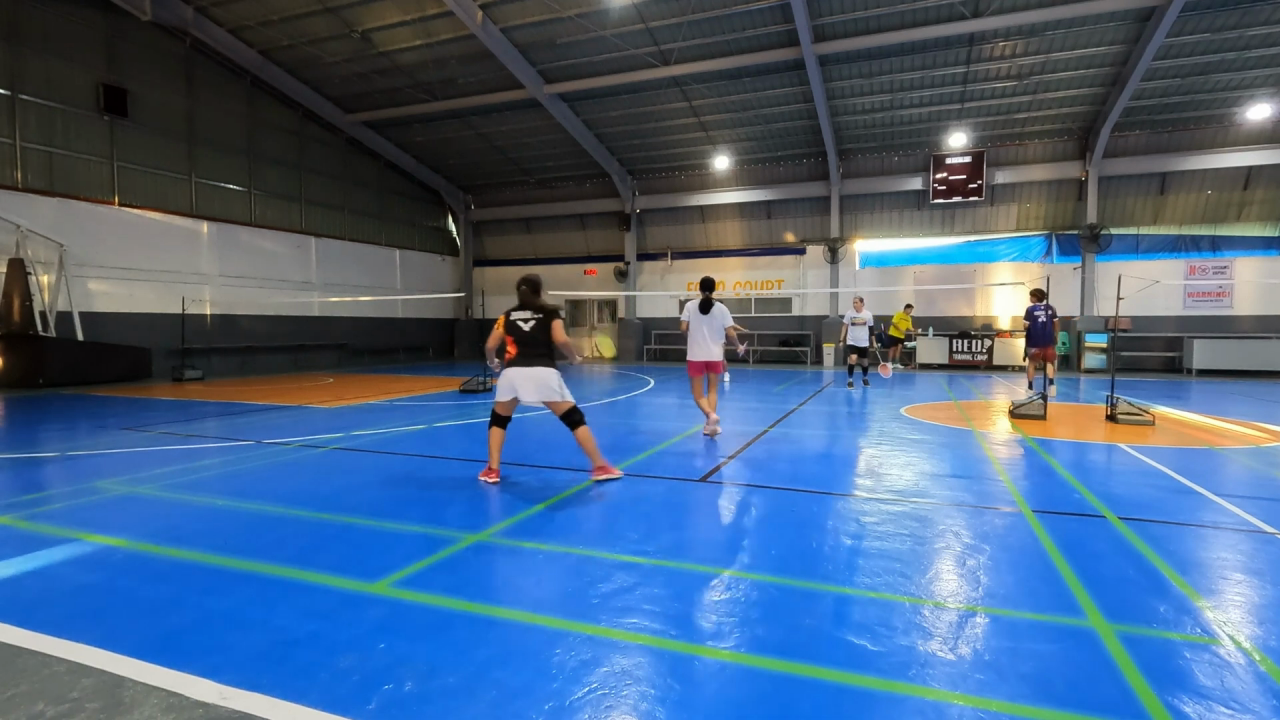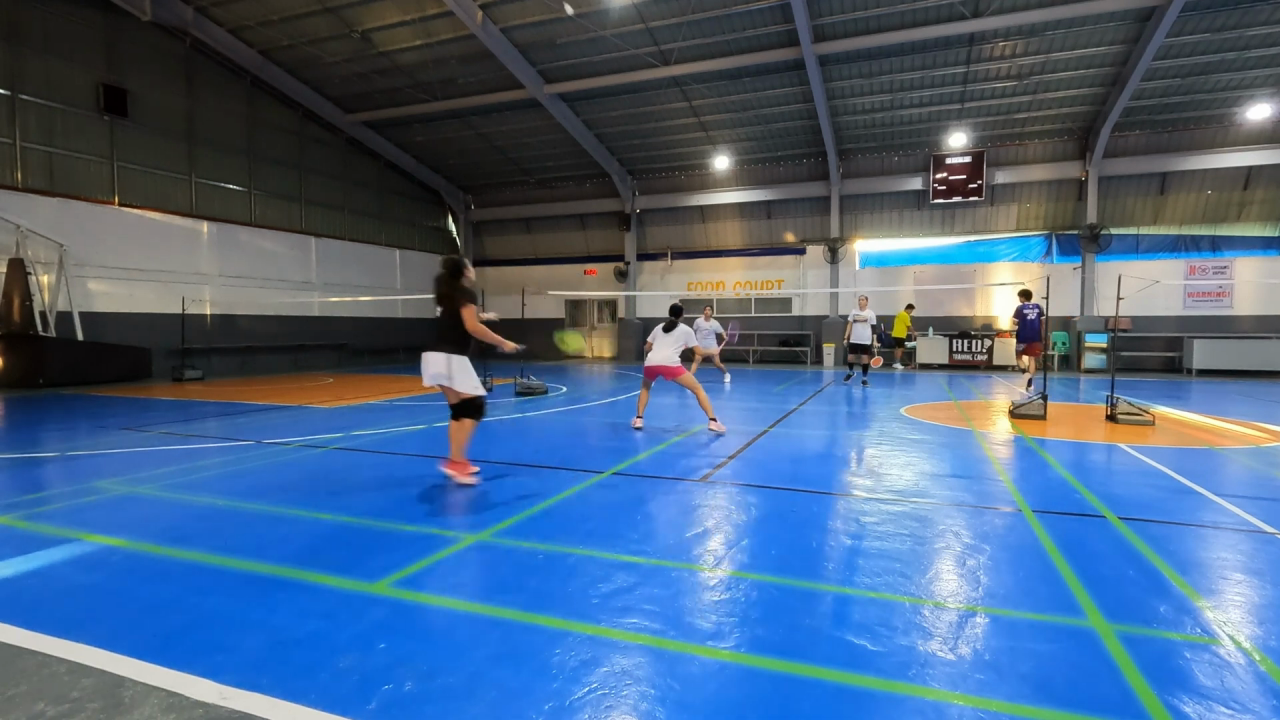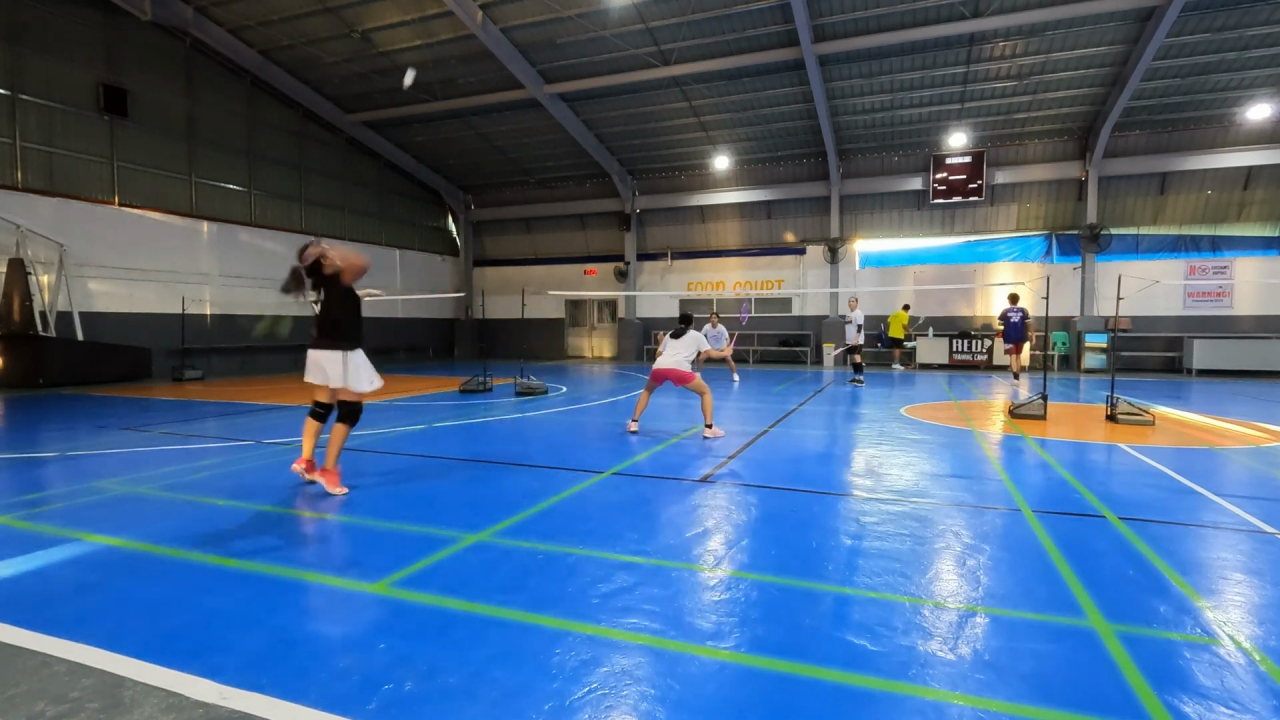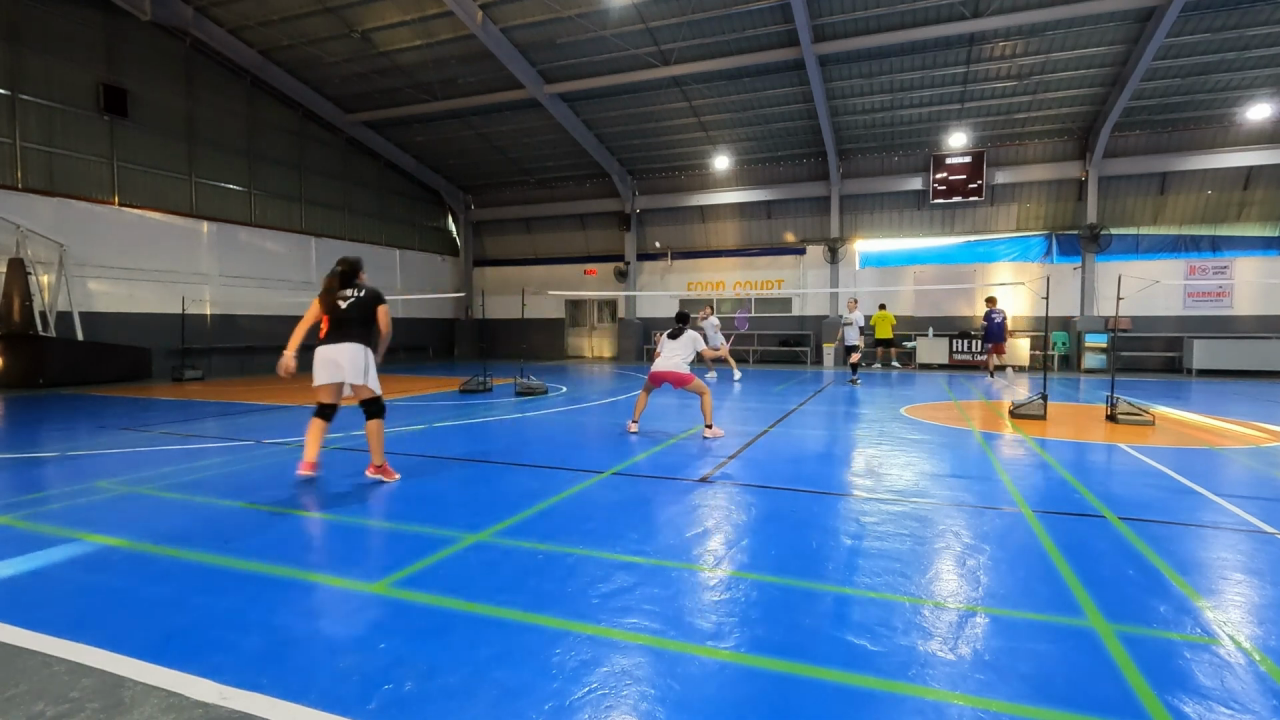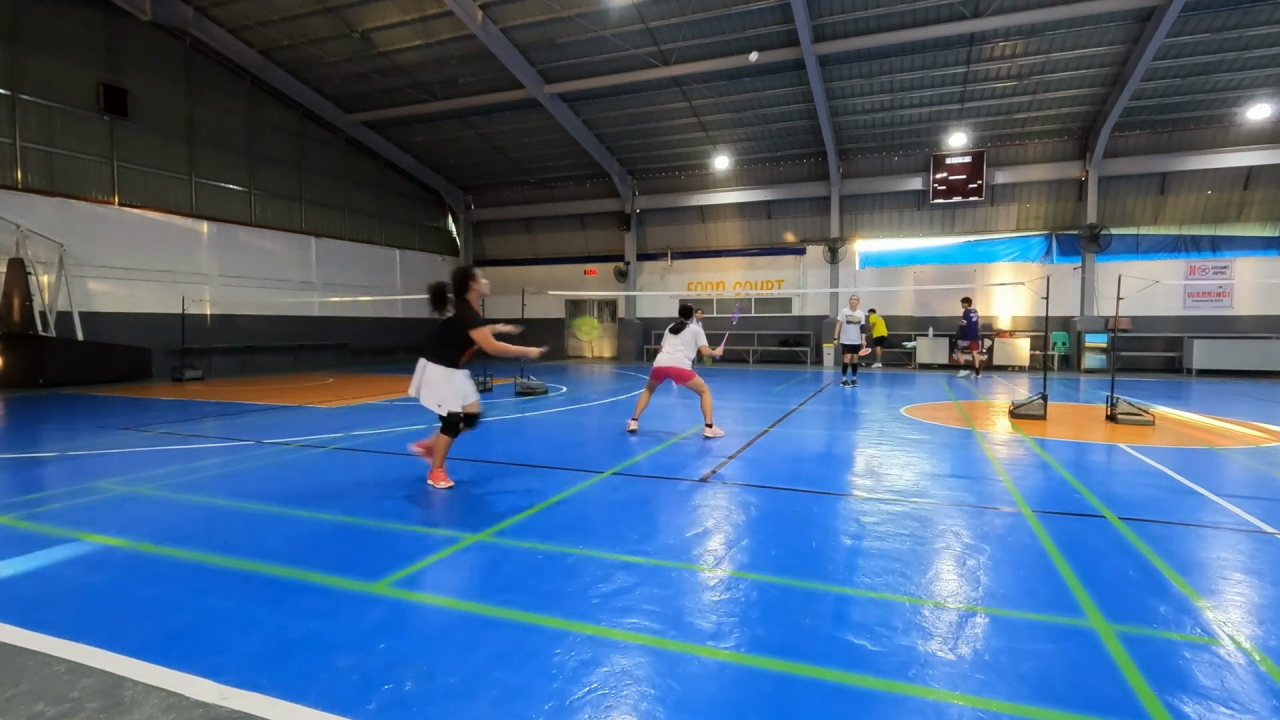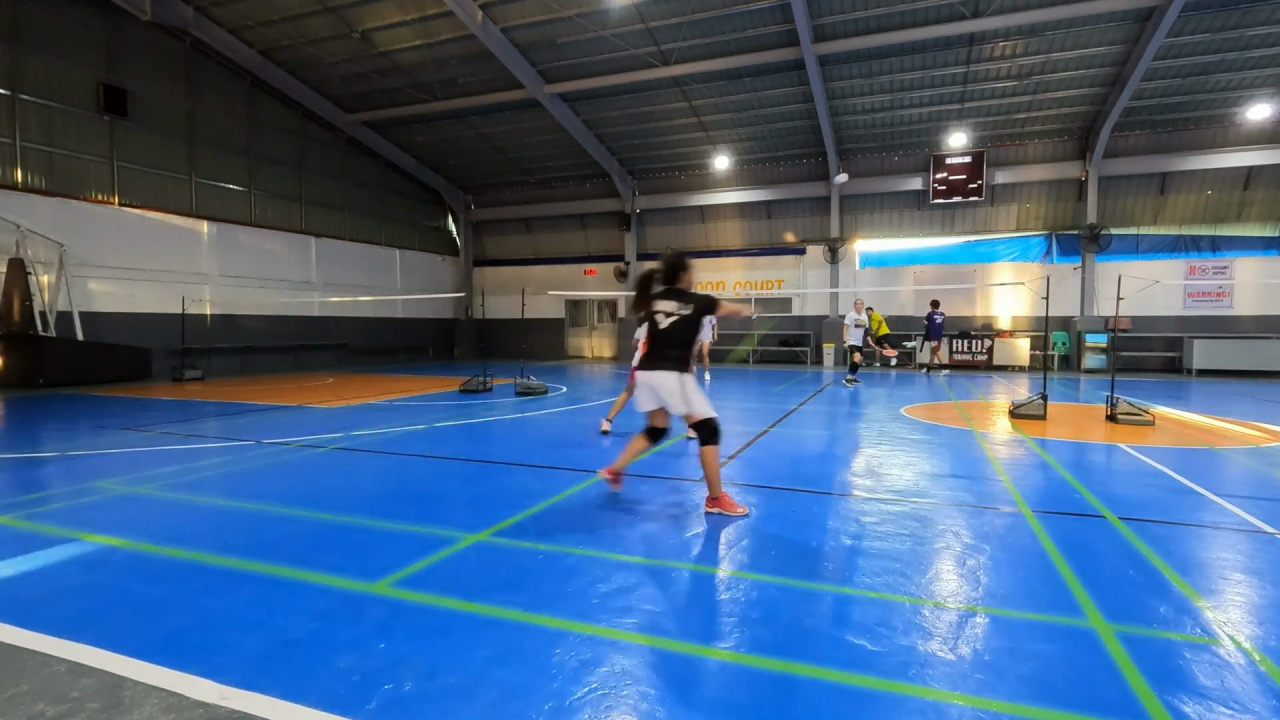
dt=0.7s
person 1, frame 1
left shoulder: (508, 315)
right shoulder: (550, 312)
left elbow: (490, 346)
right elbow: (560, 340)
left wrist: (493, 361)
right wrist: (574, 357)
left hip: (513, 373)
right hip: (544, 372)
left knee: (499, 419)
right knee: (574, 418)
left ankle: (492, 470)
right ankle: (600, 466)
person 1, frame 2
left shoulder: (447, 293)
right shoulder: (465, 293)
right elbow: (472, 326)
left wrist: (481, 317)
right wrist: (503, 343)
left hip: (436, 357)
right hip: (451, 358)
left knee: (460, 409)
right knee: (475, 407)
left ankle: (455, 461)
right ankle: (458, 462)
person 1, frame 3
left shoulder: (328, 285)
right shoulder: (336, 283)
right elbow: (360, 265)
right wrist: (328, 252)
left hip: (320, 353)
right hip: (341, 355)
left knee: (321, 409)
right knee: (351, 412)
left ankle: (306, 461)
right ankle: (329, 470)
person 1, frame 4
left shoulder: (327, 297)
right shoulder: (373, 295)
left elbow: (304, 324)
right elbow: (385, 329)
left wrist: (290, 353)
right wrist: (379, 354)
left hip: (325, 353)
right hip: (354, 351)
left knee: (324, 410)
right knee: (374, 408)
left ankle: (309, 462)
right ankle: (378, 465)
person 1, frame 5
left shoulder: (469, 308)
right shoulder: (466, 314)
right elbow: (492, 347)
left wrist: (501, 328)
right wrist: (528, 352)
left hip: (454, 370)
right hip: (437, 369)
left knee: (472, 417)
right knee: (454, 423)
left ankle: (427, 446)
right ankle: (435, 471)
person 1, frame 6
left shoulder: (654, 300)
right shoulder: (696, 302)
right elbow: (730, 310)
right wrist: (743, 311)
left hip: (647, 373)
right hip: (673, 376)
left knee: (655, 431)
right knee: (709, 430)
left ankle: (614, 470)
right ankle: (716, 498)
